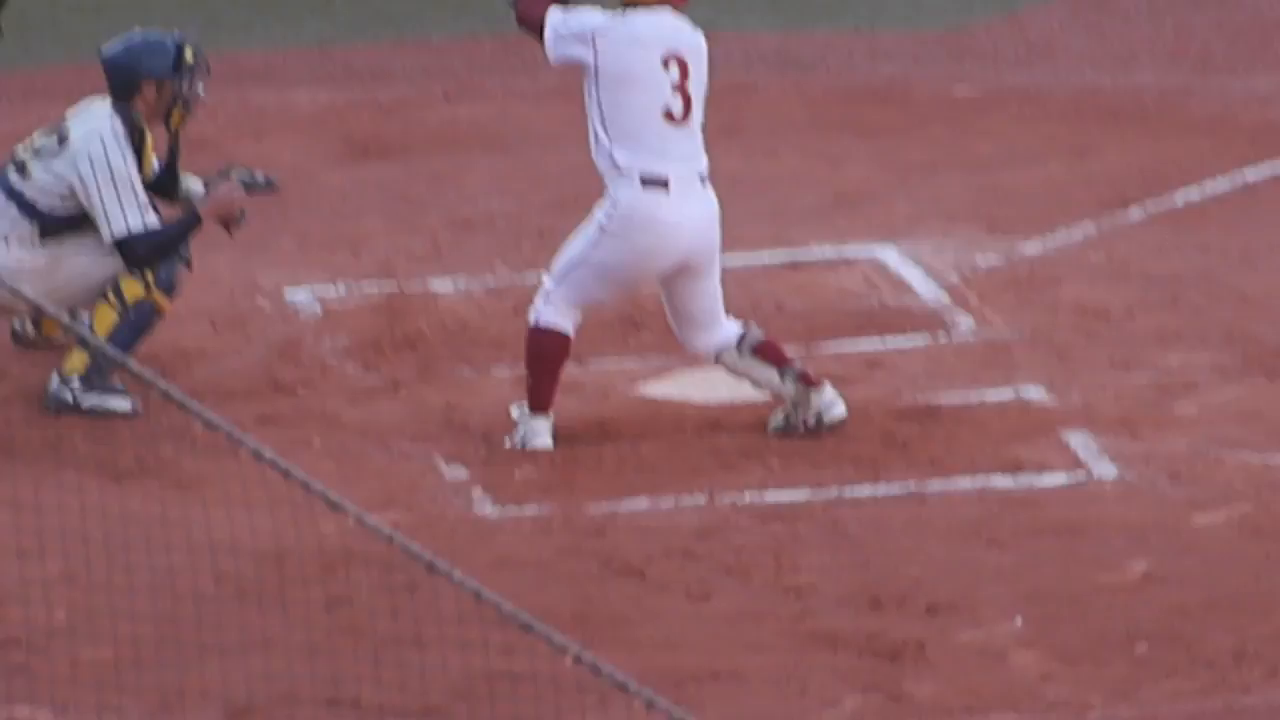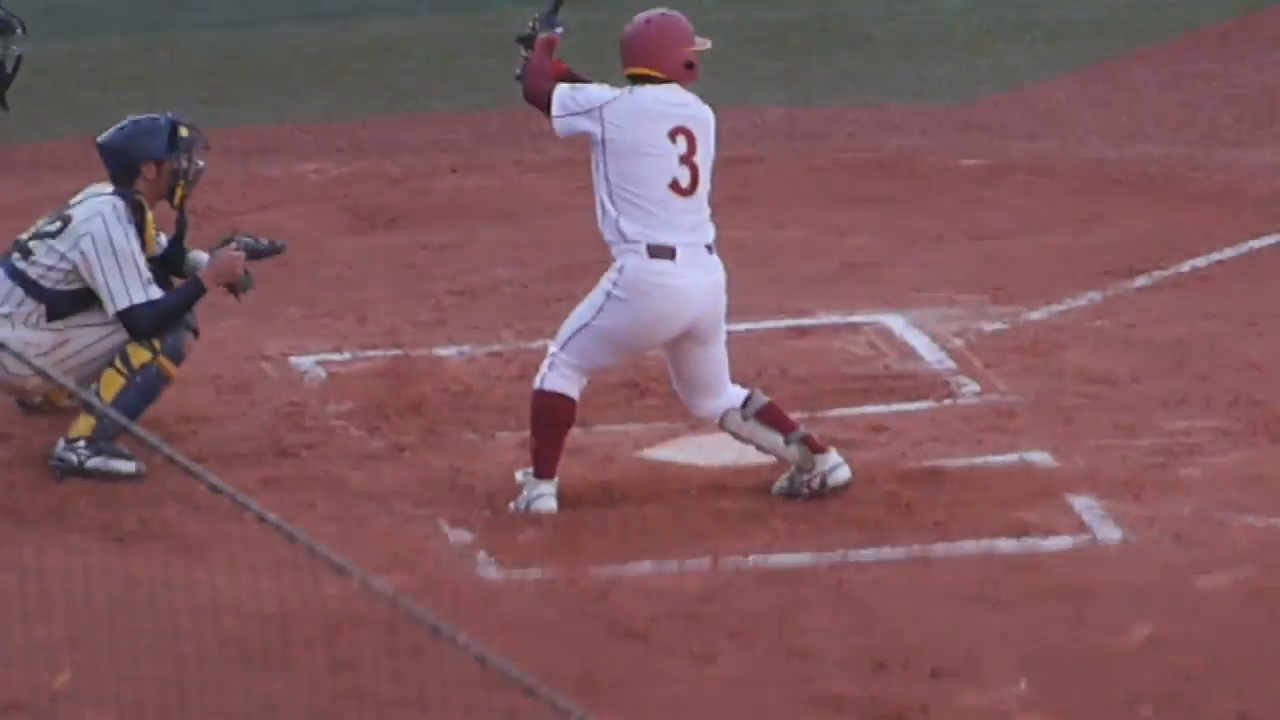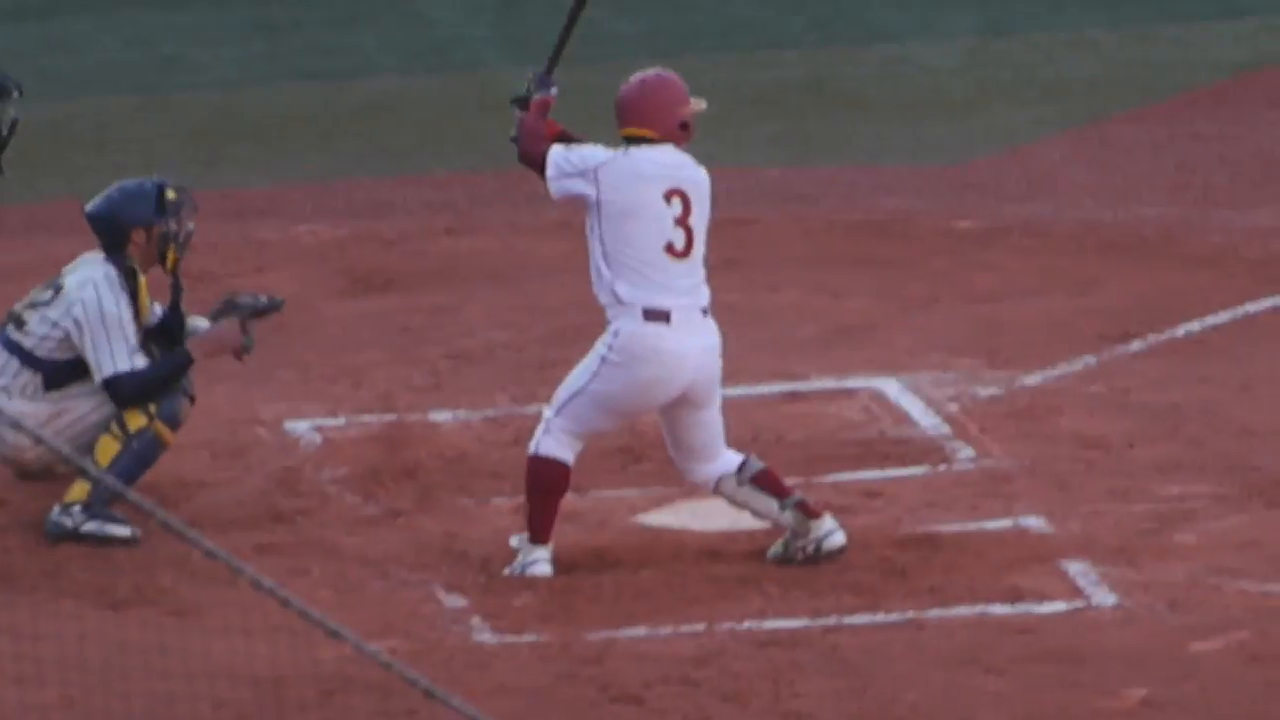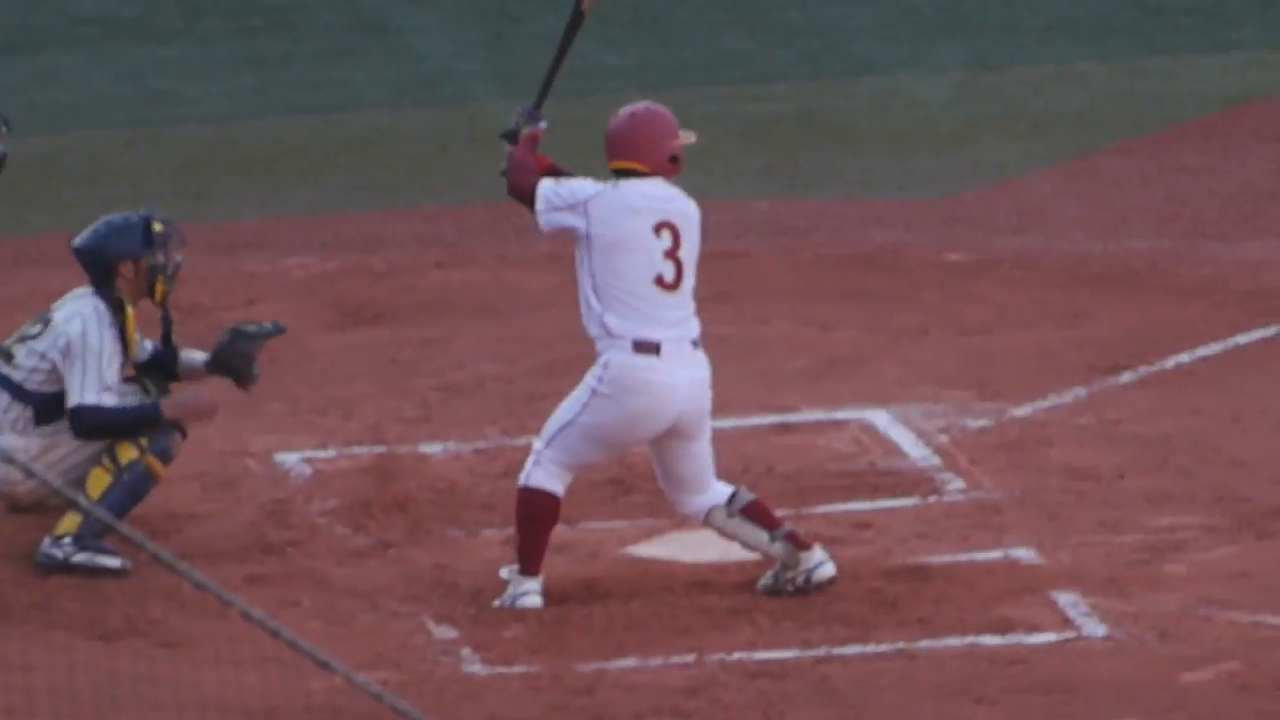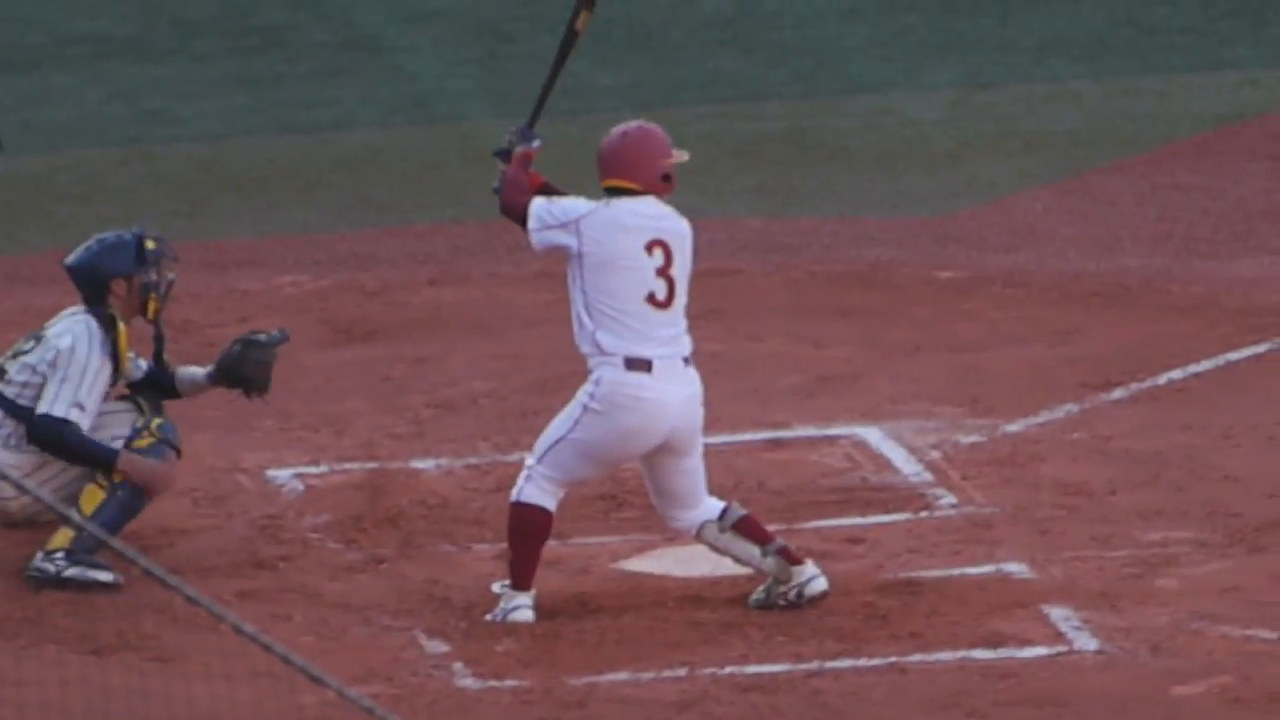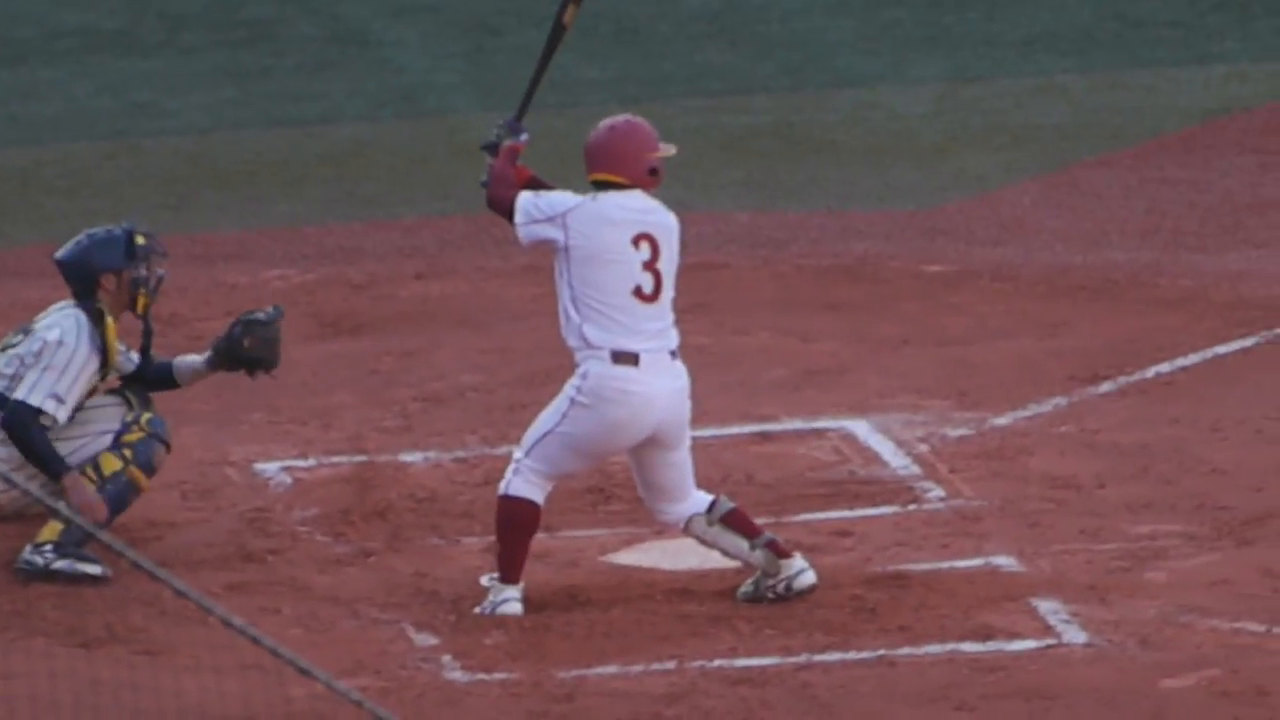
dt=0.1s
person 1, frame 1
right shoulder: (693, 41)
left hip: (641, 213)
right hip: (699, 215)
left knee: (556, 302)
right knee: (708, 331)
left ankle: (535, 425)
right ankle: (814, 395)
person 1, frame 2
left shoulder: (614, 107)
right shoulder: (699, 113)
left elbow: (537, 89)
left wrist: (544, 41)
right wrist: (561, 69)
left hip: (647, 277)
right hip: (705, 278)
left knee: (562, 366)
right knee: (713, 396)
left ankle: (540, 487)
right ankle: (819, 460)
person 1, frame 3
left shoulder: (609, 168)
right shoulder: (695, 174)
left elbow: (530, 150)
left wrist: (538, 104)
right wrist: (556, 131)
left hip: (643, 340)
right hip: (702, 342)
left knee: (558, 431)
right knee: (708, 461)
left ankle: (535, 551)
right ankle: (814, 524)
person 1, frame 4
left shoulder: (598, 201)
right shoulder: (685, 208)
left elbow: (519, 185)
left wrist: (527, 139)
right wrist: (547, 165)
left hip: (633, 373)
right hip: (691, 374)
left knee: (548, 463)
right knee: (698, 492)
left ankle: (526, 583)
right ankle: (805, 556)
person 1, frame 5
left shoulder: (591, 220)
right shoulder: (677, 226)
left elbow: (511, 202)
left wrist: (520, 155)
right wrist: (540, 184)
left hip: (625, 389)
right hip: (684, 390)
left knee: (539, 480)
right knee: (690, 508)
left ankle: (518, 599)
right ankle: (796, 571)
person 1, frame 6
left shoulder: (577, 213)
right shoulder: (664, 220)
left elbow: (499, 196)
left wrist: (508, 148)
right wrist: (527, 177)
left hip: (612, 383)
right hip: (670, 383)
left knee: (527, 474)
right knee: (678, 500)
left ankle: (506, 592)
right ankle: (784, 564)
person 2, frame 1
left shoulder: (105, 117)
right shoulder: (109, 145)
left elbow: (158, 179)
right elbow: (136, 251)
left wrist: (204, 194)
right wrist: (203, 211)
right knee: (165, 257)
left ankle: (41, 323)
right ankle: (77, 381)
person 2, frame 2
left shoulder: (110, 199)
right shoulder: (110, 223)
left elbow: (164, 256)
right elbow: (143, 322)
left wrist: (211, 264)
right wrist: (206, 279)
left knee: (157, 305)
right knee: (172, 328)
left ankle: (52, 390)
right ankle: (84, 445)
person 2, frame 3
left shoulder: (106, 272)
right shoulder: (105, 290)
left elbow: (163, 326)
right elbow: (122, 392)
left wrist: (209, 330)
right wrist: (197, 350)
left knee: (156, 361)
right knee: (169, 393)
left ankle: (53, 457)
right ankle: (80, 510)
person 2, frame 4
left shoulder: (95, 305)
right shoulder: (94, 322)
left elbow: (154, 361)
right elbow: (87, 422)
left wrist: (210, 362)
right wrist: (167, 409)
left knee: (146, 396)
right knee: (161, 428)
left ankle: (44, 489)
right ankle: (72, 541)
person 2, frame 5
left shoulder: (95, 327)
right shoulder: (88, 341)
left elbow: (153, 382)
right elbow: (44, 432)
left wrist: (213, 376)
right wrist: (131, 466)
left knee: (139, 409)
right knee: (156, 439)
left ankle: (45, 503)
right ankle: (63, 556)
person 2, frame 6
left shoulder: (81, 320)
right shoulder: (74, 333)
left elbow: (144, 374)
left wrist: (213, 361)
right wrist: (71, 482)
left knee: (130, 401)
right knee: (147, 433)
left ankle: (39, 496)
right ankle: (53, 549)
